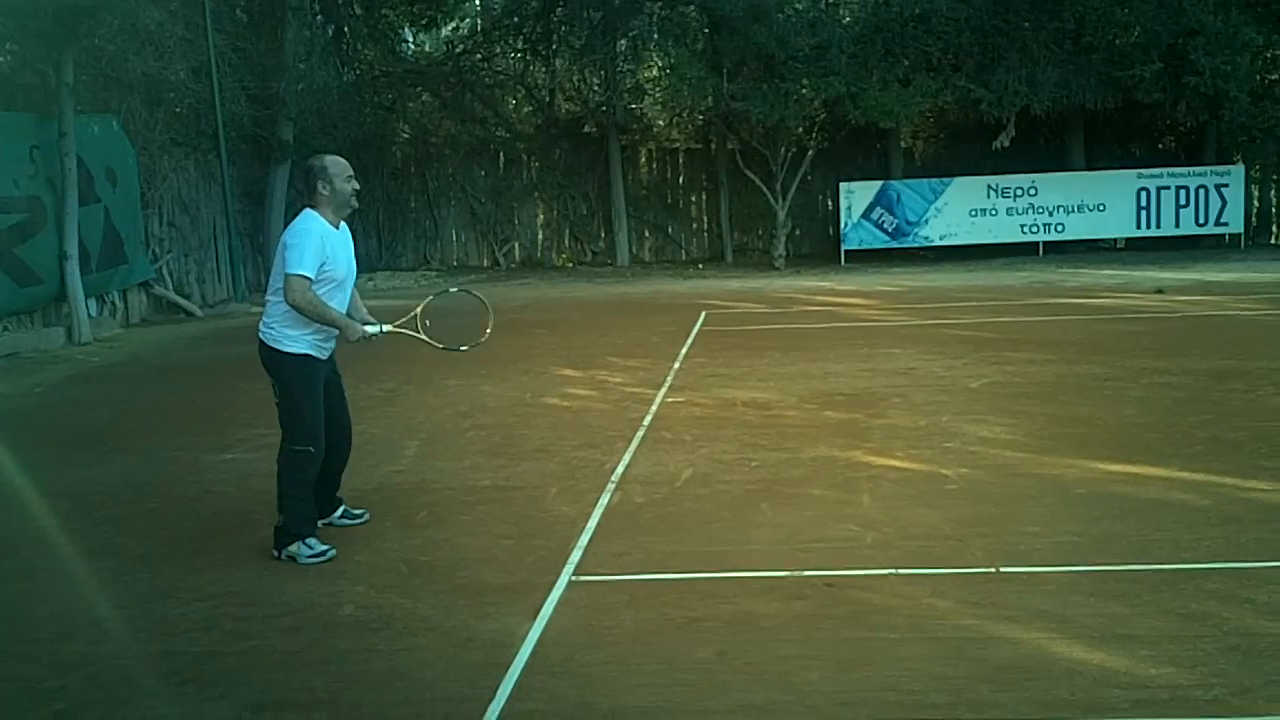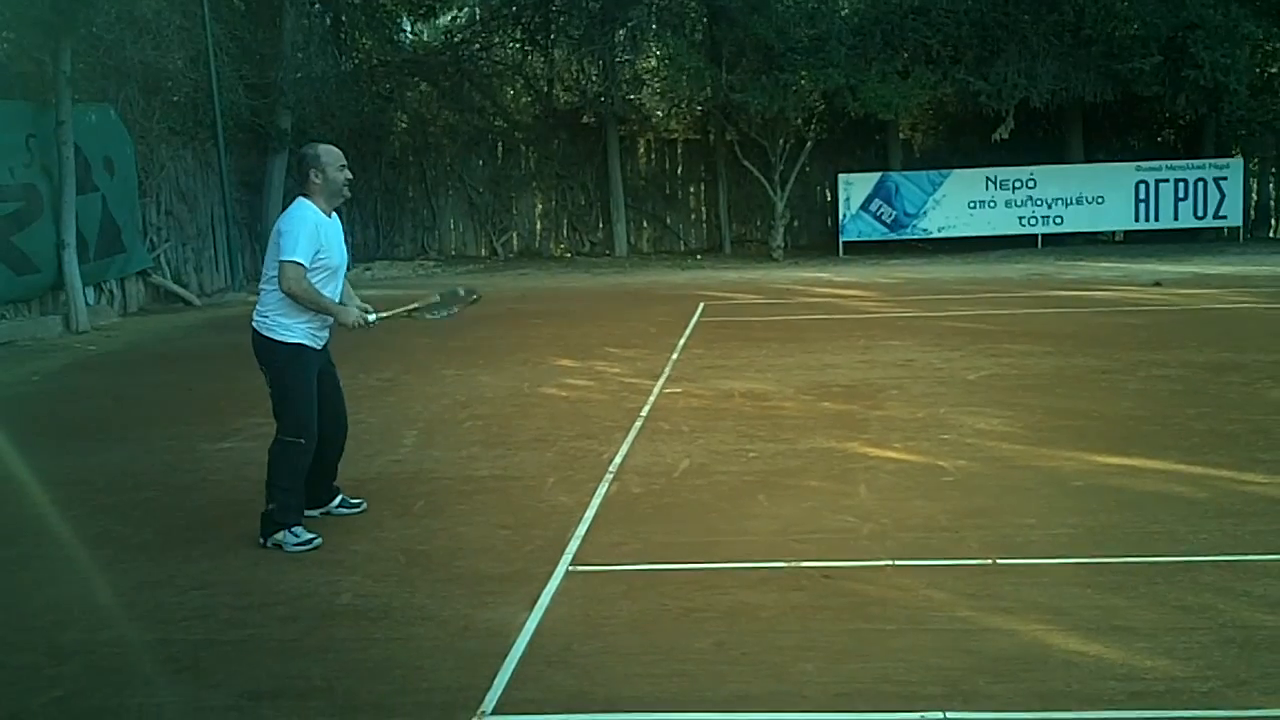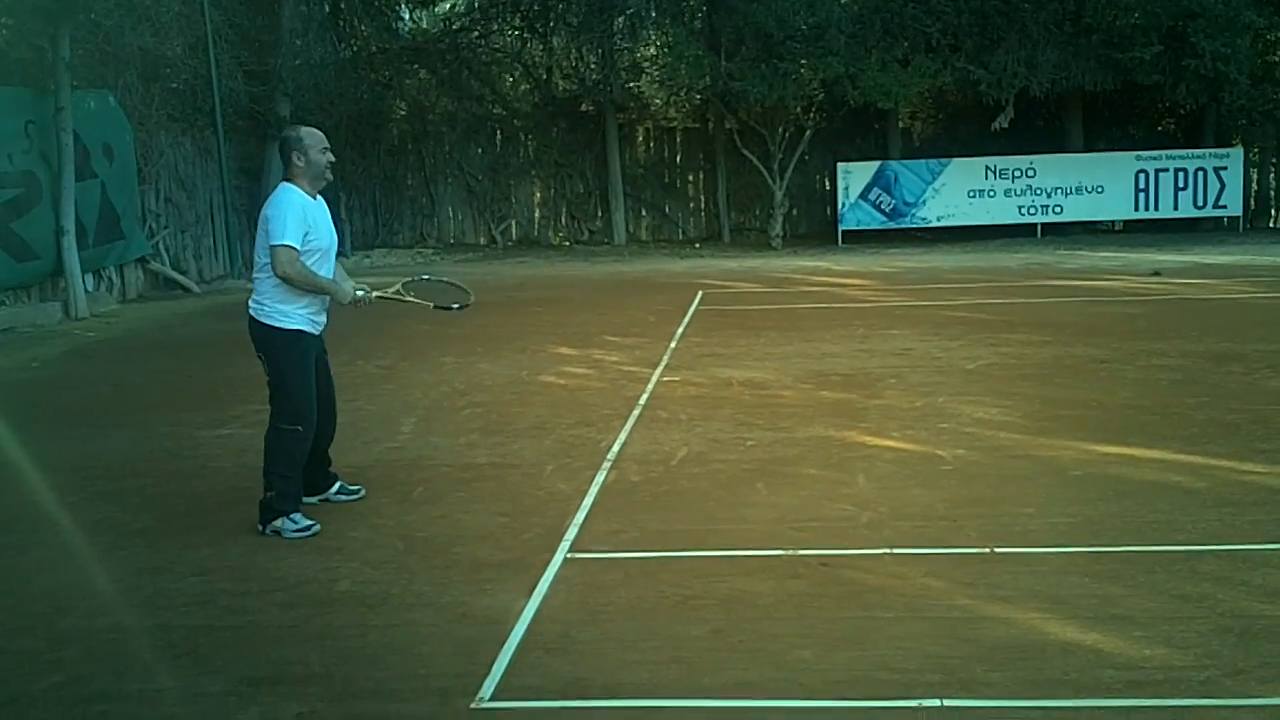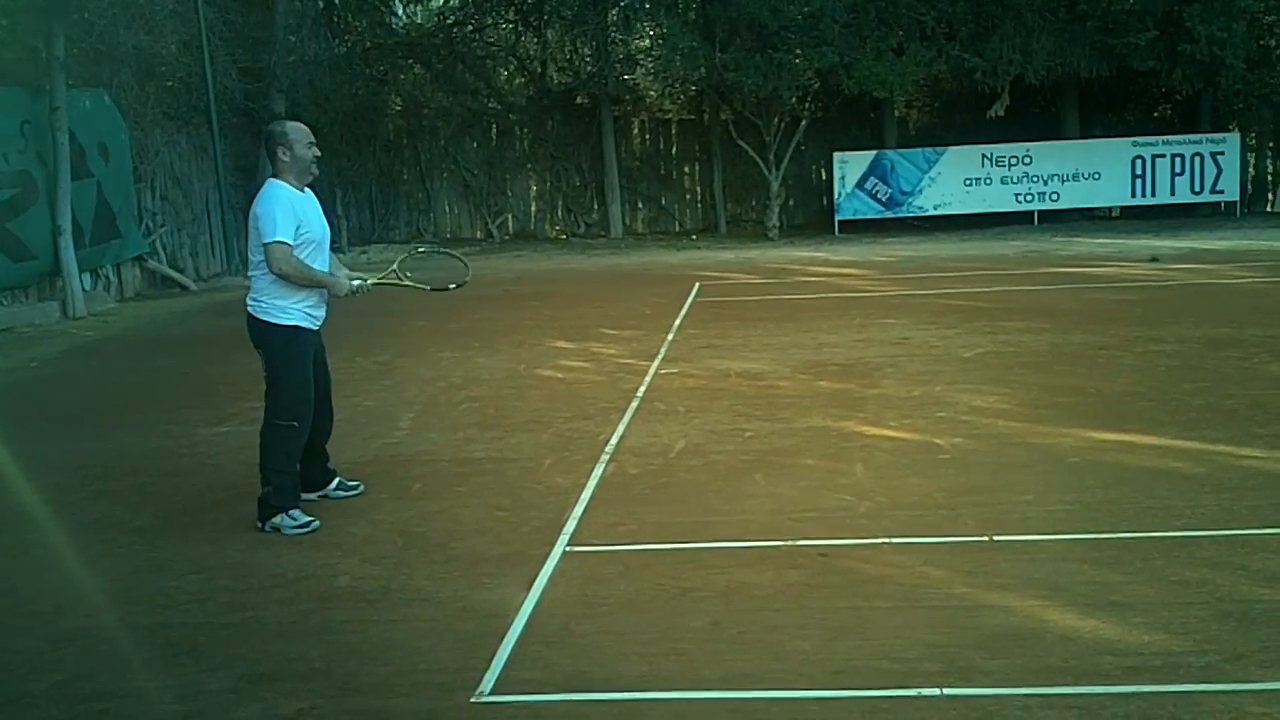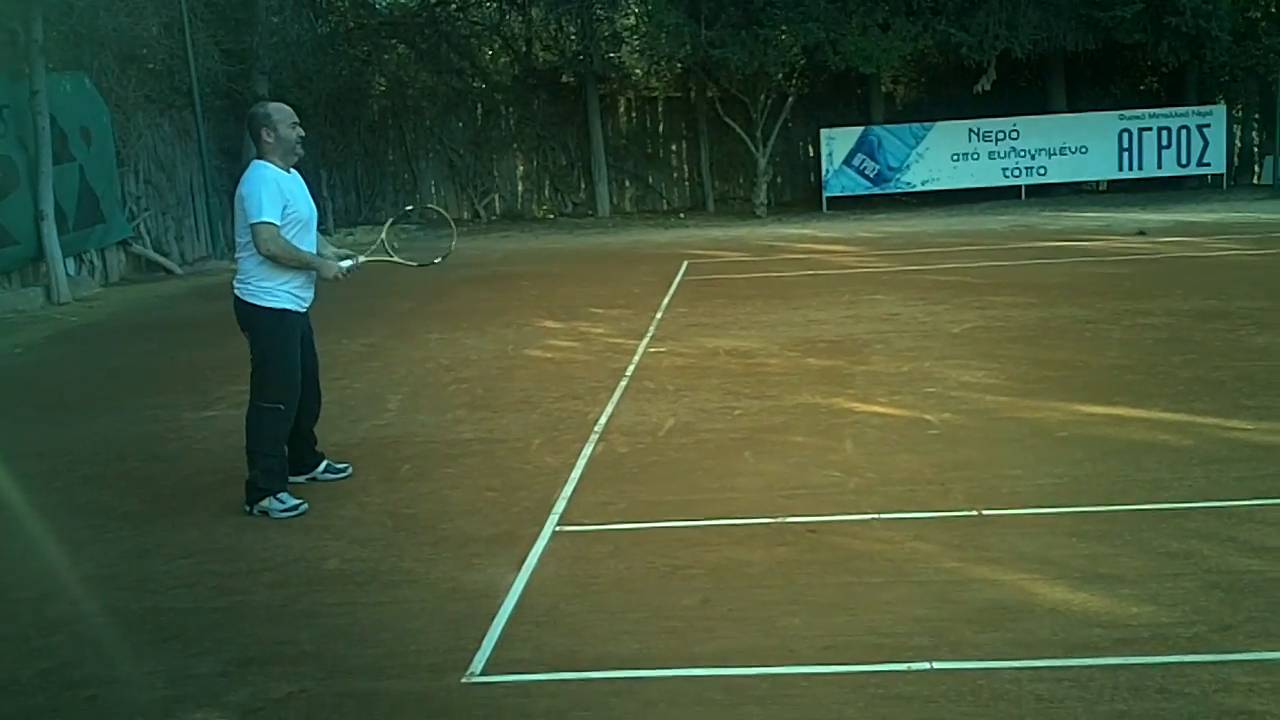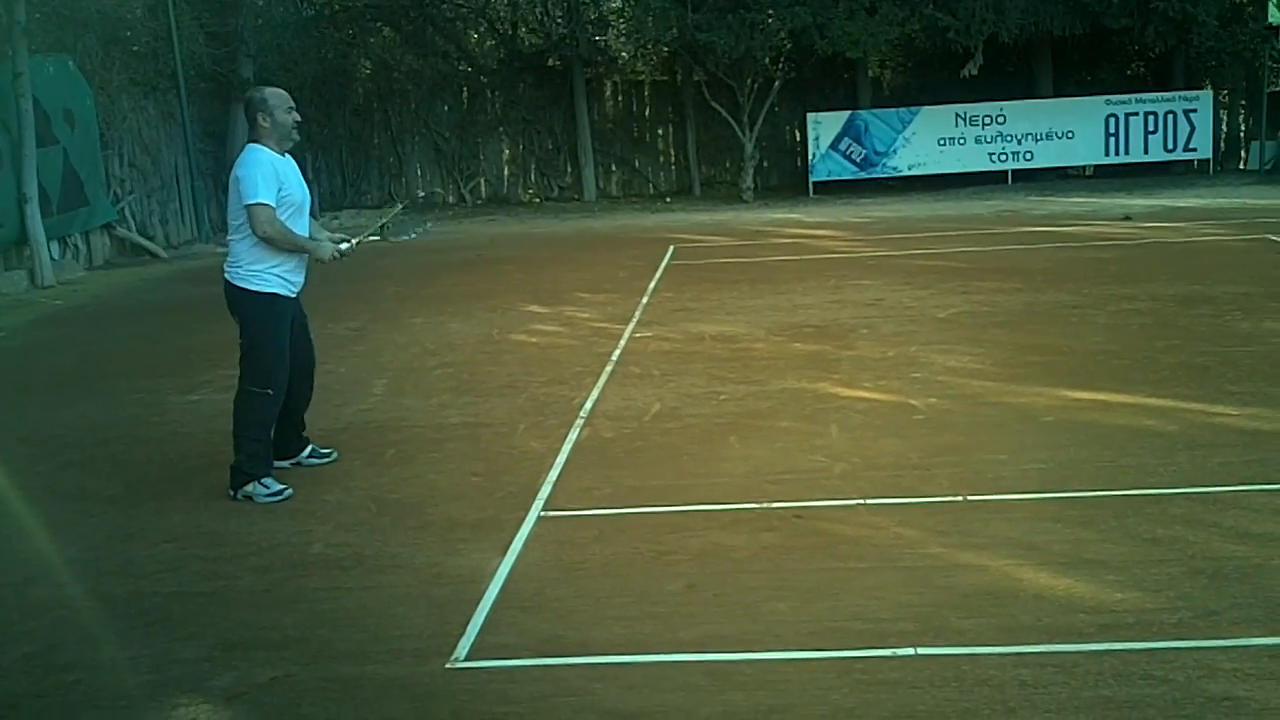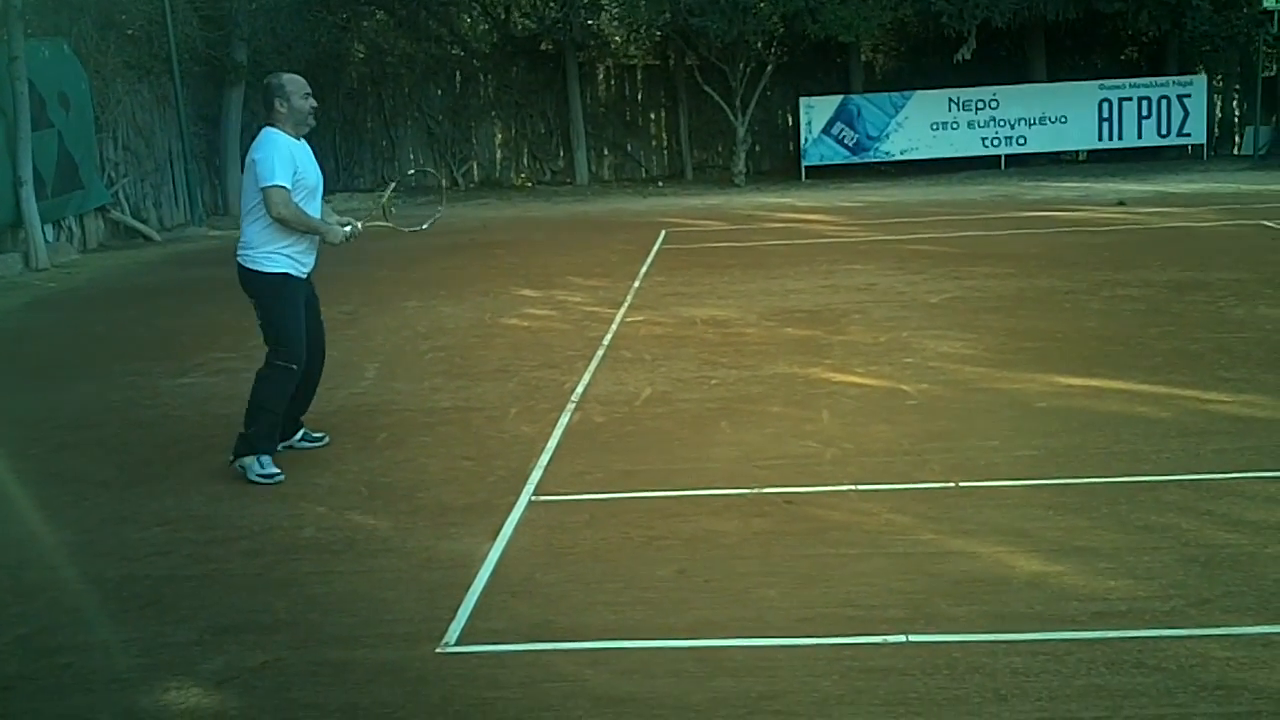
dt=0.3s
person 1, frame 1
left shoulder: (341, 230)
right shoulder: (308, 232)
right elbow: (297, 295)
left wrist: (361, 315)
right wrist: (344, 325)
left hip: (318, 351)
right hip: (290, 351)
left knee: (337, 433)
right knee: (305, 442)
left ankle: (324, 506)
right ankle: (292, 536)
person 1, frame 2
left shoulder: (331, 219)
right shoulder: (302, 220)
right elbow: (291, 283)
left wrist: (354, 303)
right wrist: (339, 311)
left hip: (312, 341)
right hip: (283, 341)
left knee: (333, 423)
right knee: (298, 432)
left ankle: (320, 495)
right ankle: (279, 524)
person 1, frame 3
left shoulder: (316, 202)
right shoulder: (289, 203)
right elbow: (286, 267)
left wrist: (348, 284)
right wrist: (334, 289)
left hip: (305, 328)
right hip: (281, 329)
left knee: (322, 411)
right knee: (294, 419)
left ankle: (317, 483)
right ankle: (277, 511)
person 1, frame 4
left shoulder: (305, 196)
right shoulder: (276, 199)
right elbow: (281, 263)
left wrist: (343, 273)
right wrist: (330, 282)
left hip: (304, 323)
right hip: (279, 324)
left knee: (318, 407)
right knee: (289, 414)
left ankle: (315, 479)
right ankle: (276, 508)
person 1, frame 5
left shoulder: (291, 177)
right shoulder: (262, 180)
right elbow: (269, 244)
left wrist: (331, 253)
right wrist: (318, 265)
left hip: (292, 306)
right hip: (267, 308)
left knee: (306, 389)
right knee: (275, 398)
left ankle: (304, 462)
right ankle: (264, 491)
person 1, frame 6
left shoulder: (284, 161)
right shoulder: (257, 162)
right elbow: (265, 226)
left wrist: (325, 236)
right wrist: (313, 248)
left hip: (282, 290)
right hip: (257, 291)
left knee: (300, 371)
right knee: (264, 383)
left ankle: (289, 446)
right ankle: (249, 475)
person 1, frame 7
left shoulder: (298, 145)
right shoulder: (273, 146)
left elbow: (308, 200)
right elbow: (279, 208)
left wrist: (334, 219)
right wrist: (324, 230)
left hip: (294, 270)
right hip: (268, 270)
left knee: (311, 353)
right knee: (287, 359)
left ankle: (286, 430)
right ankle: (251, 450)
